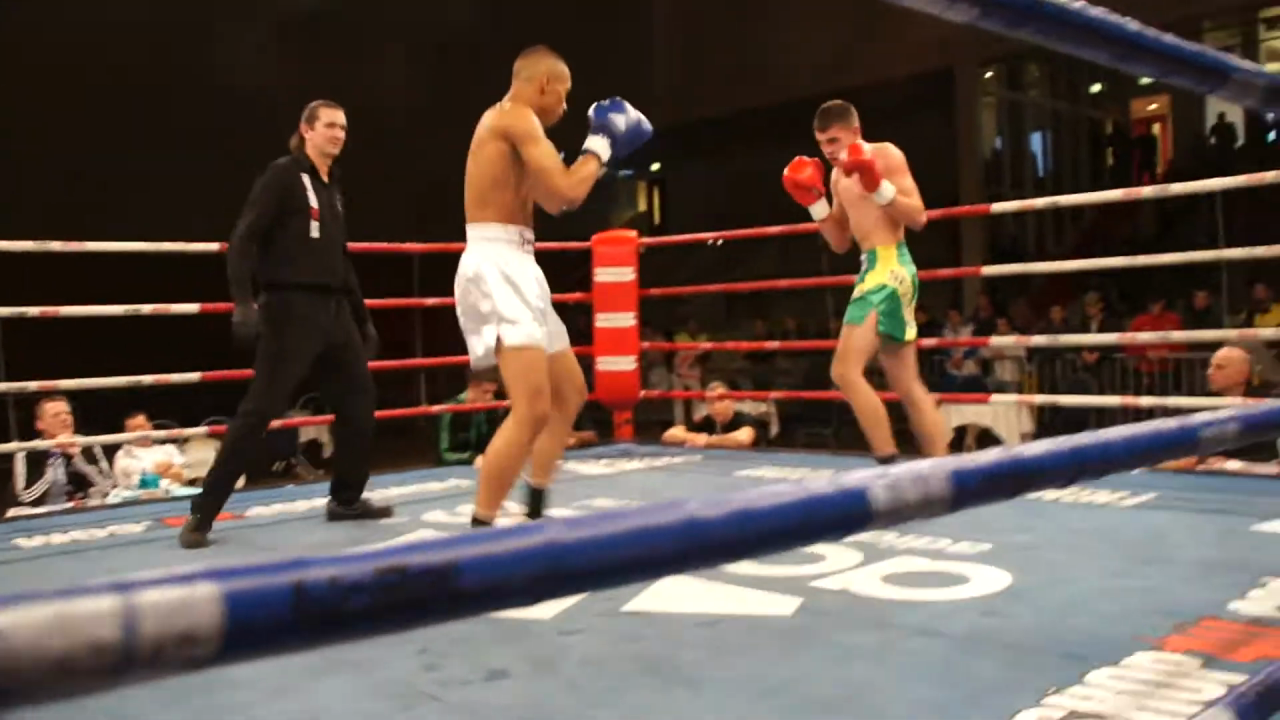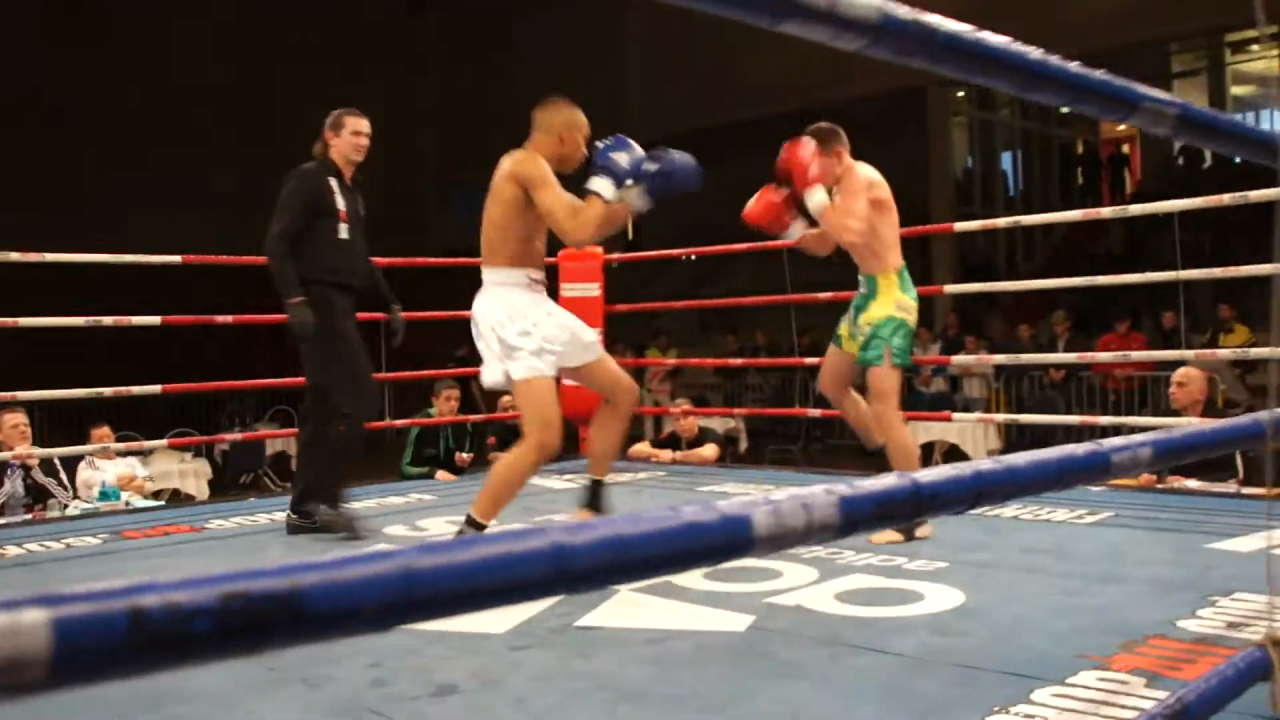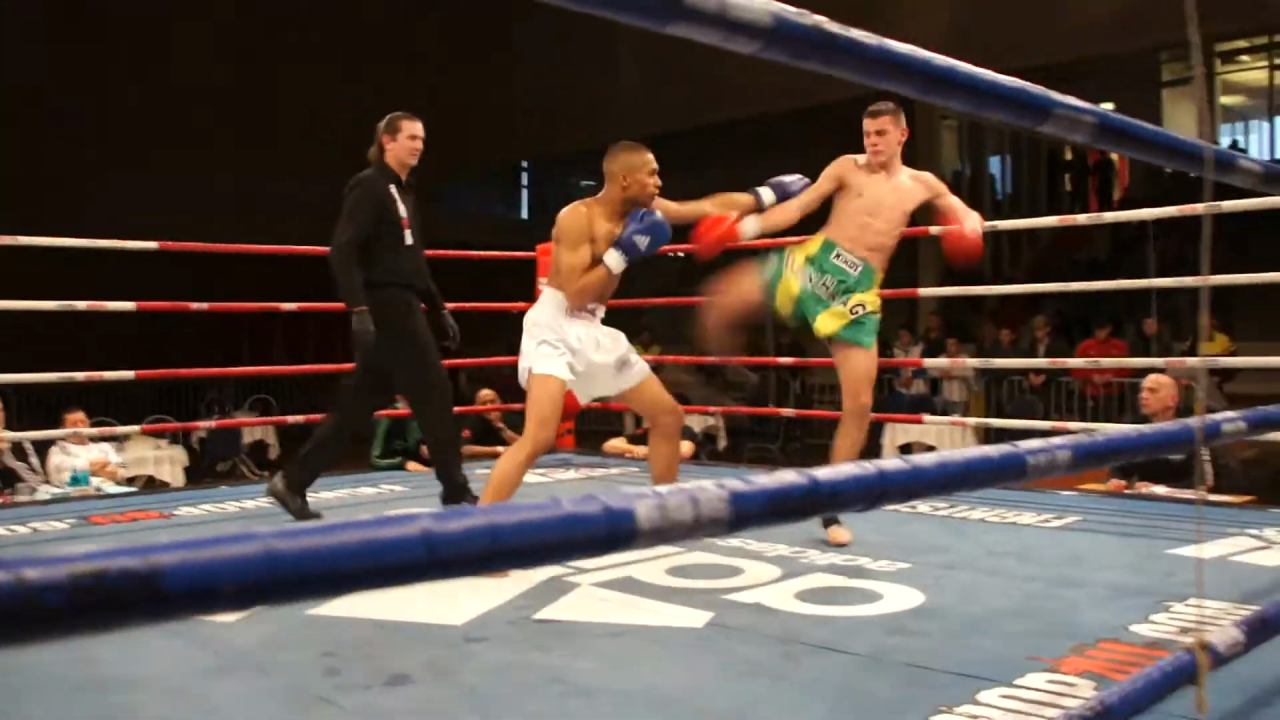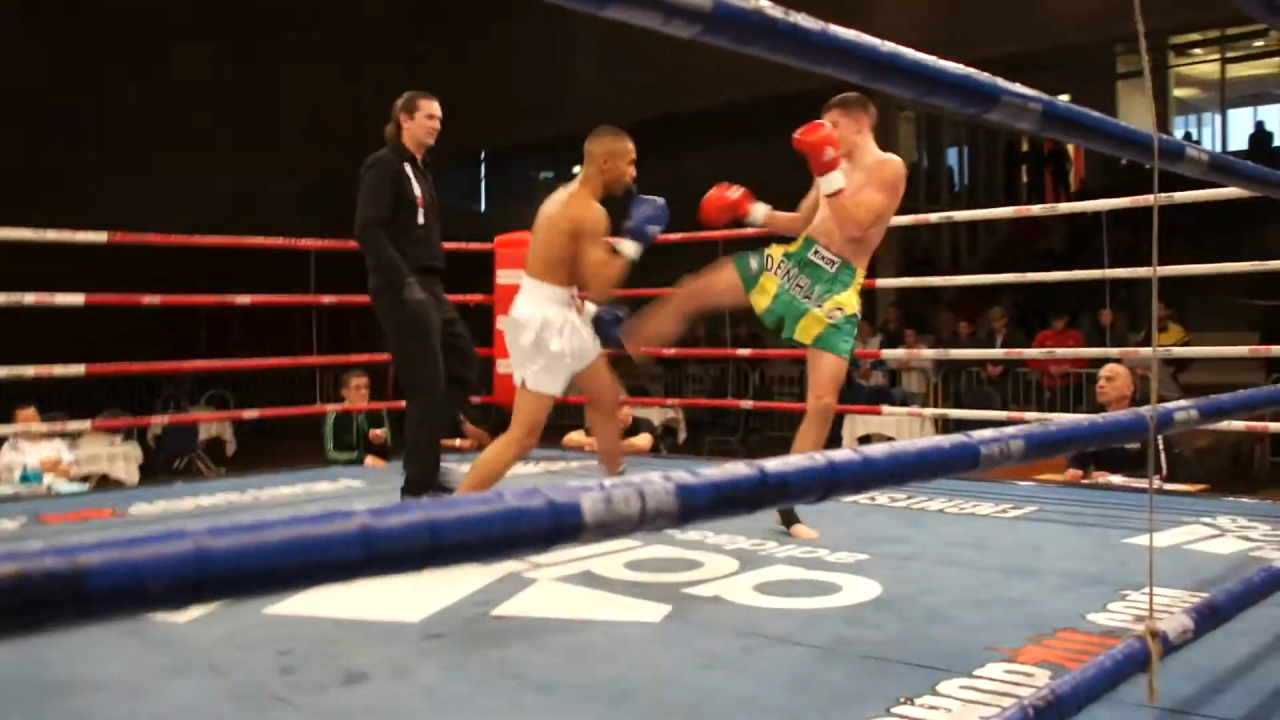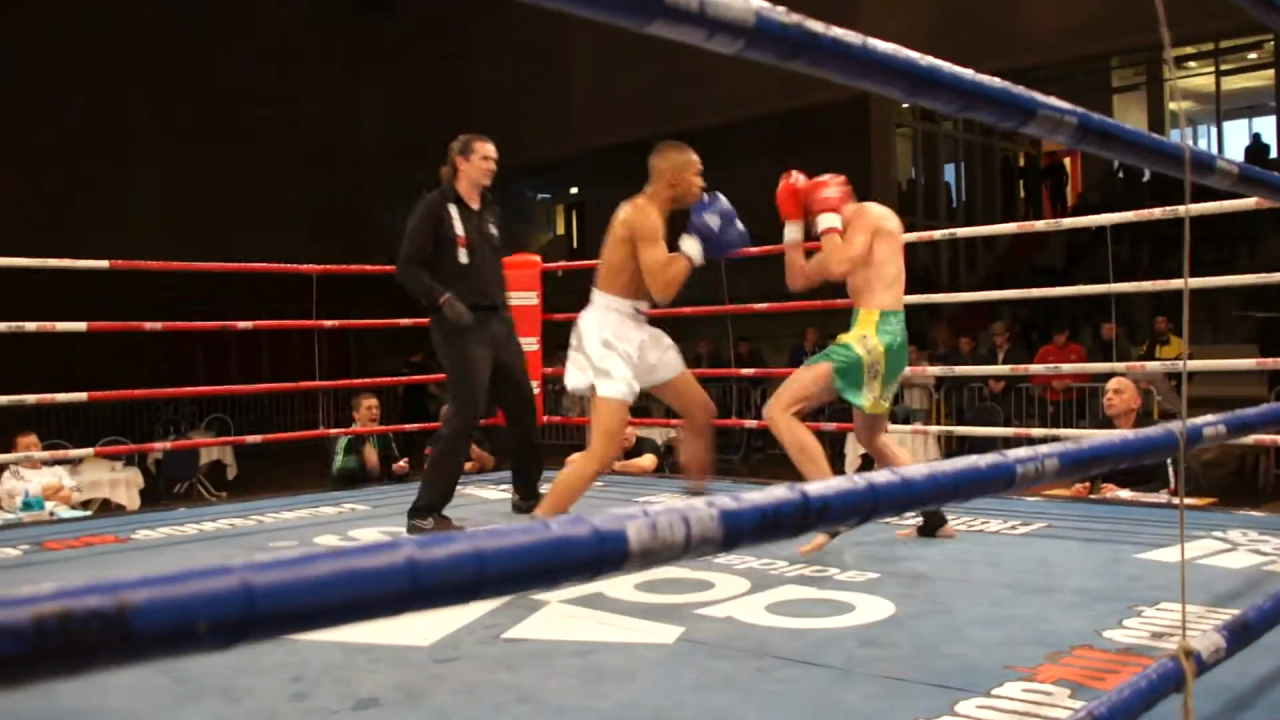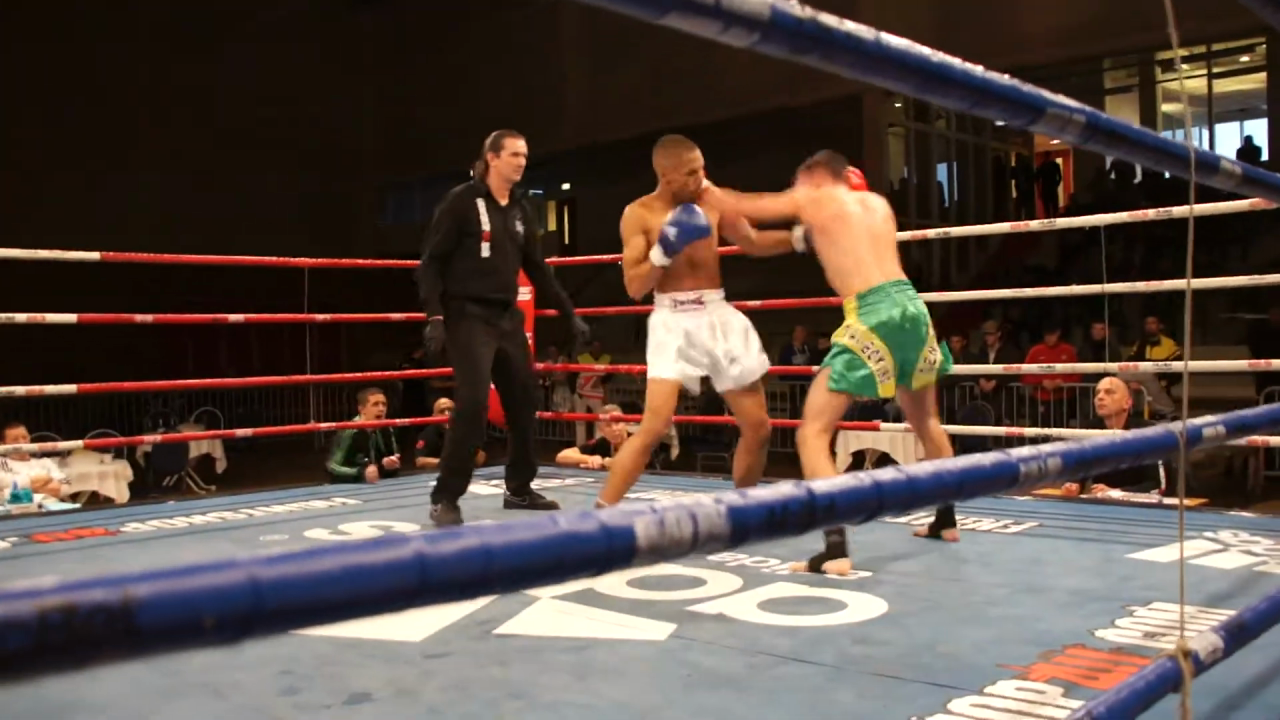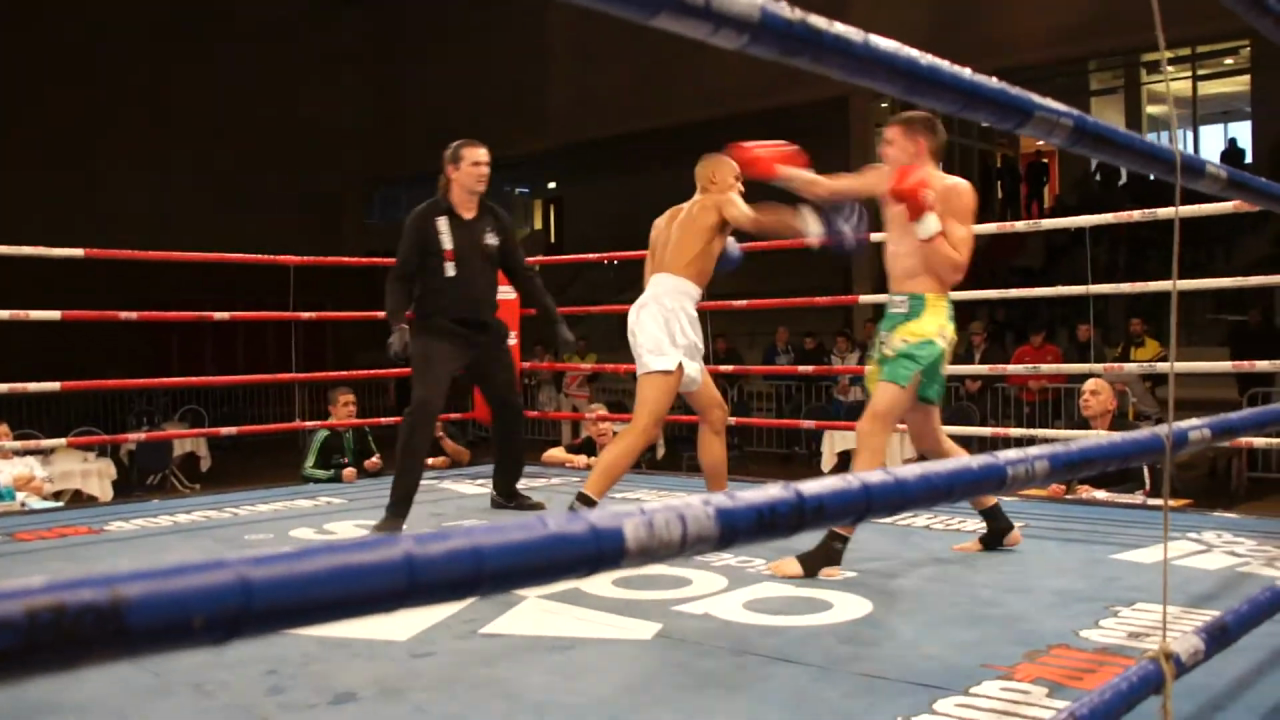
dt=0.3s
person 1, frame 1
left shoulder: (886, 155)
right shoulder: (839, 175)
left elbow: (917, 216)
right elbow: (840, 243)
left wrist: (875, 184)
right wrist: (812, 200)
left hip: (889, 267)
right hip: (875, 270)
left knee: (846, 373)
right knee: (907, 386)
person 1, frame 2
left shoulder: (864, 180)
right shoulder: (839, 186)
left elbow: (849, 235)
right elbow: (822, 245)
left wrist: (813, 190)
right wrist: (784, 220)
left hip: (889, 293)
right hip: (869, 293)
left knee: (884, 405)
right knee: (830, 384)
left ankle: (913, 517)
right ankle: (888, 458)
person 1, frame 3
left shoulder: (923, 184)
right shoulder: (848, 167)
left elbow: (966, 217)
right elbow: (798, 207)
left wrist: (968, 229)
right wrist: (741, 228)
left hip: (858, 291)
right hip: (815, 263)
left knee: (859, 406)
right knee: (724, 300)
left ankle: (831, 509)
right ankle: (723, 344)
person 1, frame 4
left shoulder: (889, 168)
right shoulder: (827, 162)
left elbow: (853, 228)
left wrist: (831, 171)
right wrist: (750, 210)
left hip: (836, 287)
right hip: (797, 262)
left knee: (822, 405)
right knee: (693, 293)
left ankle: (788, 508)
right ankle: (634, 338)
person 1, frame 5
left shoulder: (865, 214)
right shoulder: (850, 230)
left elbow: (838, 267)
right elbow: (797, 281)
left wrist: (827, 215)
right wrist: (792, 223)
left hip: (872, 332)
right hip: (880, 333)
left knee: (777, 411)
right knee: (870, 438)
right ankle: (934, 517)
person 1, frame 6
left shoulder: (811, 198)
right shoulder: (877, 203)
left elbow: (734, 206)
left wrist: (701, 188)
left hip: (868, 319)
right hip: (907, 305)
left knee: (811, 431)
right knee: (924, 421)
left ankle: (835, 548)
right ankle: (946, 518)
person 1, frame 7
left shoulder: (957, 192)
right shoulder: (889, 180)
left elbow: (954, 273)
right elbow: (827, 189)
left wrist: (924, 218)
right wrist: (778, 170)
left hip: (927, 319)
right hip: (897, 317)
left knee: (872, 431)
right knee: (927, 439)
left ankle: (829, 552)
right ankle: (1000, 526)
person 2, frame 1
left shoulder: (333, 187)
right shoulder: (282, 177)
right elbow: (245, 241)
left wrist: (362, 316)
right wrist: (244, 302)
left hip: (332, 308)
right hip: (291, 305)
left knee: (359, 400)
right knee: (262, 406)
left ankle: (346, 497)
right ankle: (204, 511)
person 2, frame 2
left shoulder: (351, 190)
right shoulder: (308, 181)
right elbow: (277, 244)
left wrist: (390, 302)
right wrist: (295, 299)
left hip: (339, 303)
right hip: (316, 301)
left knee: (327, 405)
right knee: (358, 396)
left ankle: (306, 506)
right ankle: (325, 498)
person 2, frame 3
left shoulder: (402, 191)
right shoulder: (369, 186)
right elbow: (344, 252)
left wrist: (439, 309)
right wrist: (360, 310)
left hip: (399, 304)
right hip: (386, 305)
left knee: (359, 402)
right knee: (432, 394)
left ankle: (292, 482)
right ankle: (457, 495)
person 2, frame 4
left shoulder: (421, 170)
right shoulder: (384, 166)
right elbow: (369, 233)
left wrist: (441, 293)
right wrist: (407, 283)
left hip: (430, 289)
right hip: (401, 290)
left knee: (464, 371)
right knee: (426, 386)
left ankle: (423, 466)
right ankle: (419, 488)
person 2, frame 5
left shoulder: (490, 212)
right shoulder: (436, 207)
right elbow: (408, 267)
left wrist: (504, 321)
right wrist: (444, 299)
left hip: (496, 322)
right hip: (458, 325)
left knee: (523, 408)
right knee: (467, 413)
left ankle: (527, 493)
right ankle: (425, 512)
person 2, frame 6
left shoulder: (521, 210)
right shoulder: (461, 201)
left elbow: (536, 268)
right elbow: (432, 262)
left wrist: (569, 313)
right wrist: (433, 315)
left hip: (505, 317)
right hip: (467, 315)
left knee: (523, 400)
right knee: (473, 401)
left ankle: (519, 488)
right ankle: (447, 496)
person 2, frame 7
left shoulder: (496, 220)
right shoulder: (426, 219)
left elbow: (521, 275)
right elbow: (401, 279)
left wrist: (556, 322)
right wrist: (399, 325)
left hip: (485, 331)
right hip: (438, 331)
left knee: (511, 411)
right knee: (424, 406)
left ankle: (505, 490)
right ankle: (396, 511)
person 3, frame 1
left shoulder: (509, 127)
right shoulder: (515, 117)
left elbow: (550, 199)
right elbow: (566, 192)
left wrist: (597, 149)
right wrist: (604, 141)
left hip: (511, 267)
right hip: (498, 267)
left knee: (570, 393)
right knee: (533, 410)
left ankle: (535, 511)
right ankle: (477, 534)
person 3, frame 2
left shoulder: (531, 169)
right shoulder: (525, 167)
left elbow: (593, 227)
right elbow: (579, 232)
left wrist: (647, 189)
right wrist: (606, 180)
left hip: (536, 307)
right hip: (510, 308)
left knee: (622, 392)
right knee: (543, 438)
left ankle: (593, 500)
right ankle: (467, 539)
person 3, frame 3
left shoulder: (639, 209)
right shoulder: (577, 217)
left elbow: (709, 208)
right elbow: (573, 295)
left wrist: (768, 193)
right wrist: (621, 253)
left hip: (591, 329)
right hip: (555, 327)
left knee: (668, 417)
right knee: (536, 439)
person 3, frame 4
left shoulder: (568, 195)
right shoulder: (589, 211)
right elbow: (600, 286)
left wrist: (592, 312)
right wrist: (630, 241)
left hip: (561, 313)
right hip: (545, 318)
left knee: (608, 399)
right knee: (524, 436)
person 3, frame 5
left shoulder: (642, 210)
right shoulder: (643, 217)
left elbow: (656, 277)
right elbow: (662, 288)
left wrist: (708, 244)
right wrist: (697, 241)
left hip: (632, 329)
right hip: (610, 331)
left knee: (702, 412)
right knee: (603, 452)
person 3, frame 6
right shoulder: (637, 214)
left elbow: (755, 242)
right elbow: (634, 287)
right wrist: (663, 249)
left hip: (719, 319)
right hip: (674, 323)
left knee: (757, 428)
right knee: (652, 430)
person 3, frame 7
left shoulder: (665, 218)
right shoulder: (718, 204)
right elbow: (755, 218)
left wrist: (711, 261)
right wrist: (818, 224)
left hip: (664, 311)
right hip: (666, 313)
left knee: (715, 413)
right knee: (645, 428)
right ankle: (578, 511)
